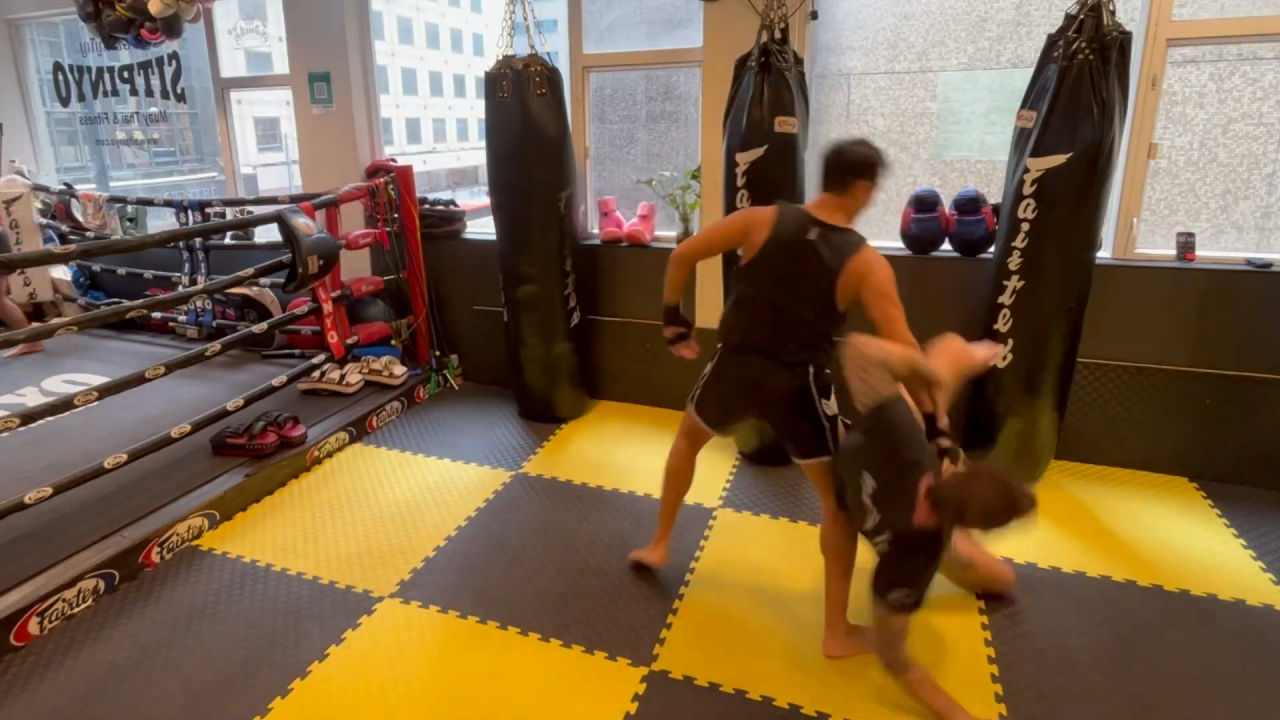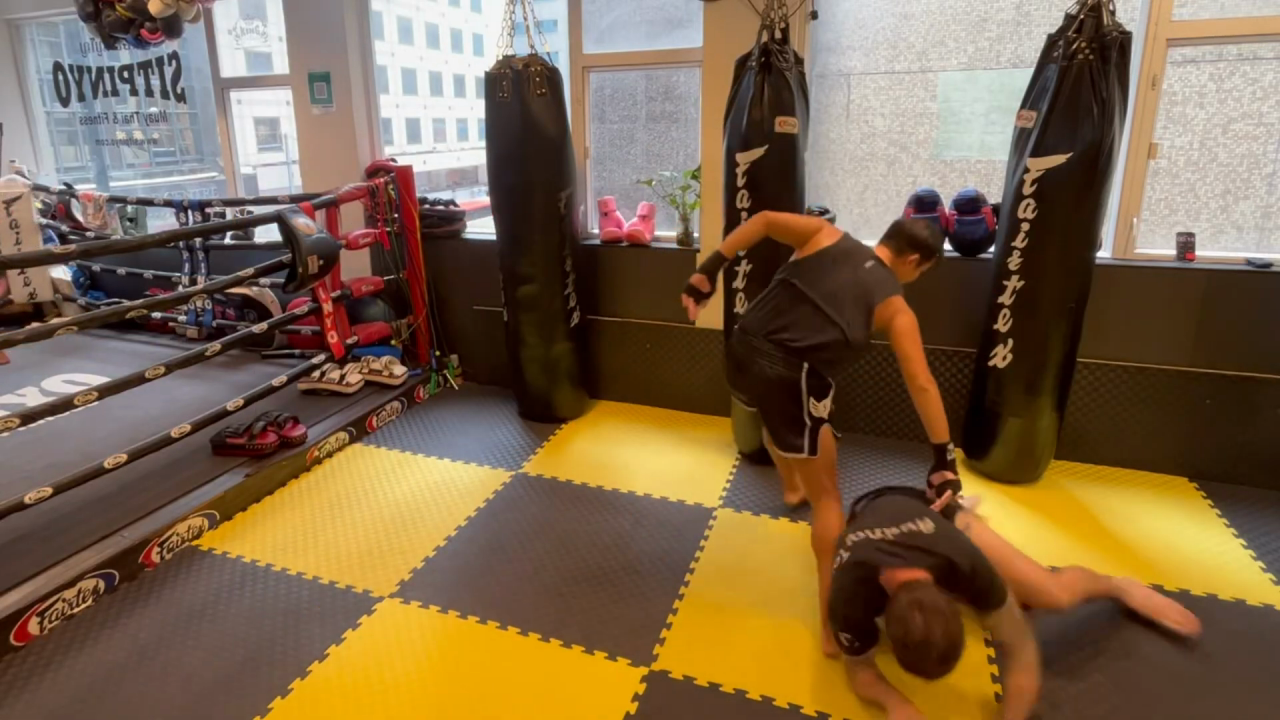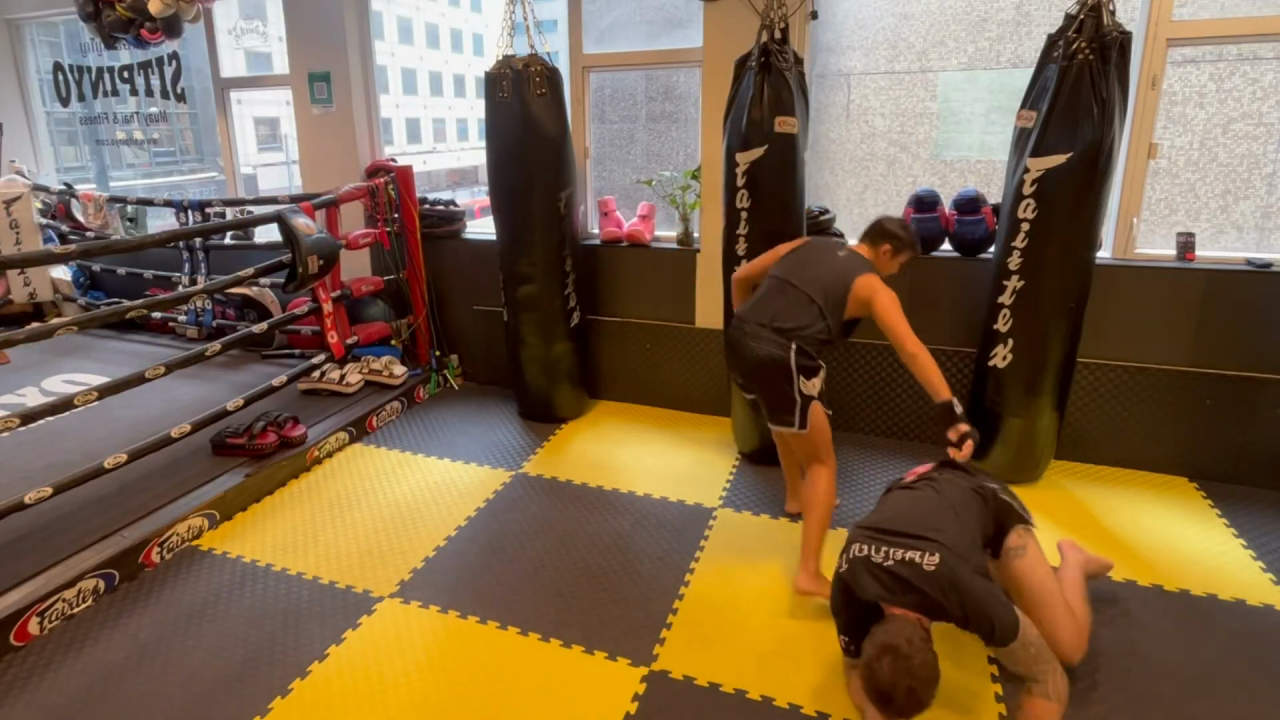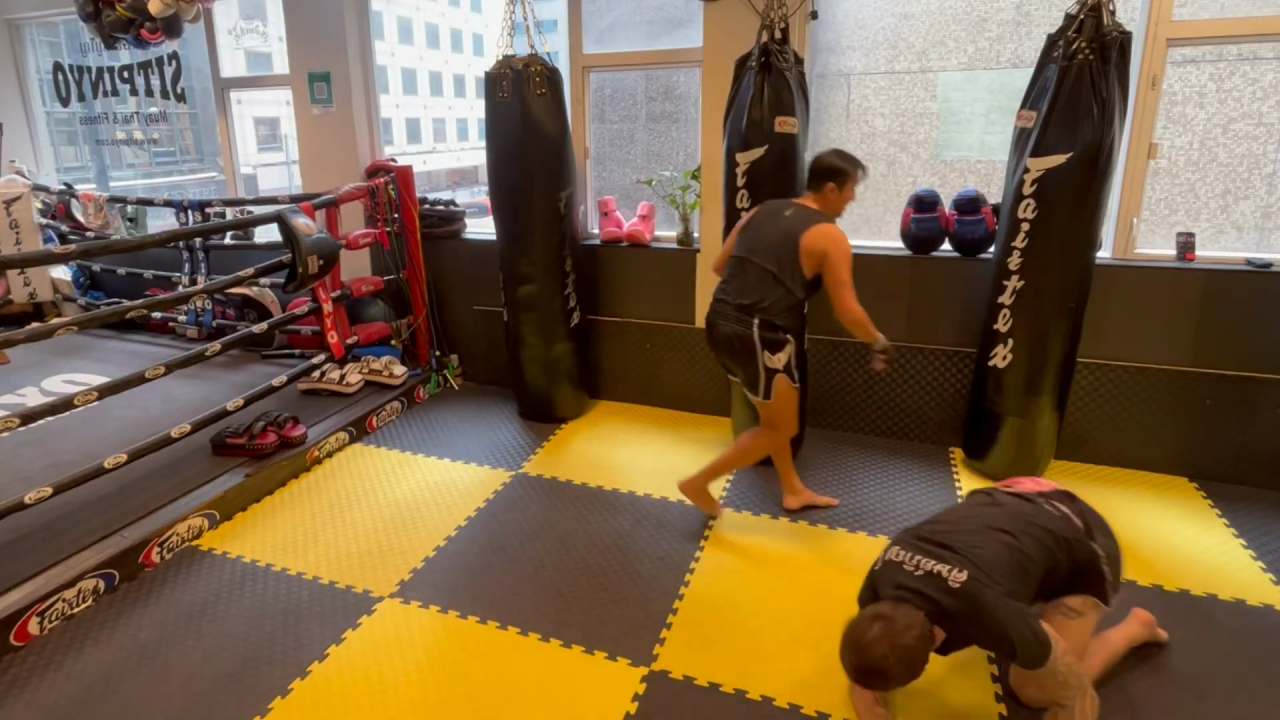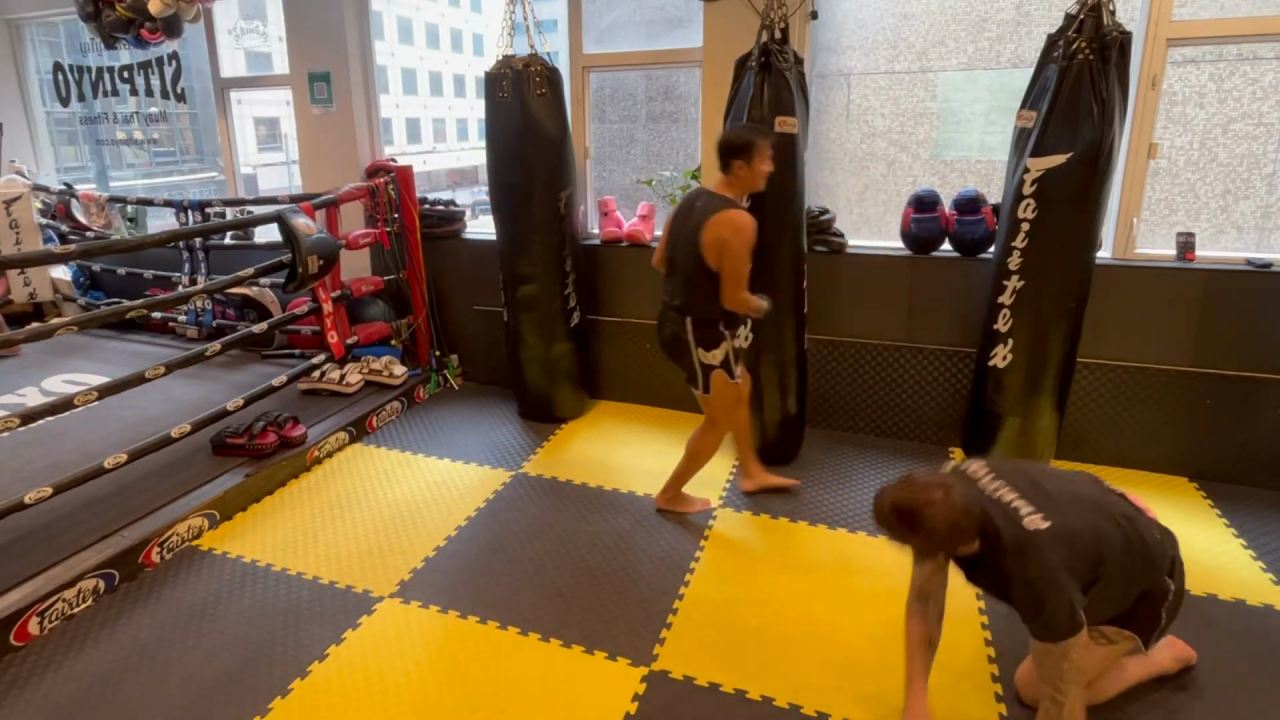
dt=0.3s
person 1, frame 1
left shoulder: (764, 222)
right shoulder: (868, 264)
left elbow: (681, 256)
right elbow: (902, 349)
left wrist: (674, 319)
left hip: (734, 369)
right hip: (800, 388)
left knee: (686, 441)
right knee: (838, 499)
left ankle: (659, 545)
right ankle: (836, 630)
person 1, frame 2
left shoulder: (827, 236)
right shoulder: (894, 305)
left elbow: (764, 219)
right elbow: (921, 384)
left wrist: (708, 271)
right wrist: (943, 457)
left hip: (744, 353)
right hip: (794, 378)
left knee: (772, 412)
right knee: (827, 498)
left ankle: (792, 488)
right ankle: (835, 627)
person 1, frame 3
left shoulder: (806, 246)
right shoulder: (874, 288)
left elbow: (742, 278)
right elbow: (912, 351)
right wrist: (953, 415)
left hip: (739, 343)
right hip: (782, 362)
left knee: (787, 421)
right knee: (821, 463)
left ankle: (797, 498)
right ankle: (809, 572)
person 1, frame 4
left shoulder: (761, 213)
right shoulder: (830, 237)
left elbow: (720, 266)
right elbow: (848, 311)
right wrist: (879, 344)
left hip: (720, 323)
right hip: (759, 337)
left knee: (776, 415)
right knee: (780, 428)
left ankle: (793, 490)
right ankle: (699, 483)
person 1, frame 5
left shoulder: (692, 201)
right shoulder: (737, 222)
left elbow: (660, 261)
right elbow: (734, 300)
right wrist: (762, 306)
left hip: (676, 319)
right hip: (701, 330)
left knee: (735, 398)
right knee: (721, 419)
left ankle: (752, 473)
right ankle: (672, 494)
person 2, frame 1
left shoulder: (888, 424)
right shoulder: (909, 566)
left elbow: (856, 347)
right elbow: (891, 655)
left wrist: (926, 367)
right knee: (998, 579)
person 2, frame 2
left shoulder: (963, 562)
right shoulder: (852, 597)
left elbow: (1024, 655)
right elbow: (859, 670)
left knee: (1055, 595)
left ankle: (1120, 588)
person 2, frame 3
left shoulder: (965, 595)
right shoulder: (849, 587)
left elbow: (1048, 677)
right elbow: (856, 669)
left knee: (1069, 649)
left ankle: (1071, 560)
person 2, frame 4
left shoulder: (987, 614)
right shoulder: (882, 584)
right elbow: (865, 677)
left hip: (1084, 546)
left knee: (1032, 689)
left ankle: (1133, 629)
person 2, frame 5
left shoulder: (1034, 573)
right shoulder: (955, 485)
right elbow: (923, 600)
left hip: (1144, 588)
left knee: (1032, 685)
left ankle: (1160, 657)
